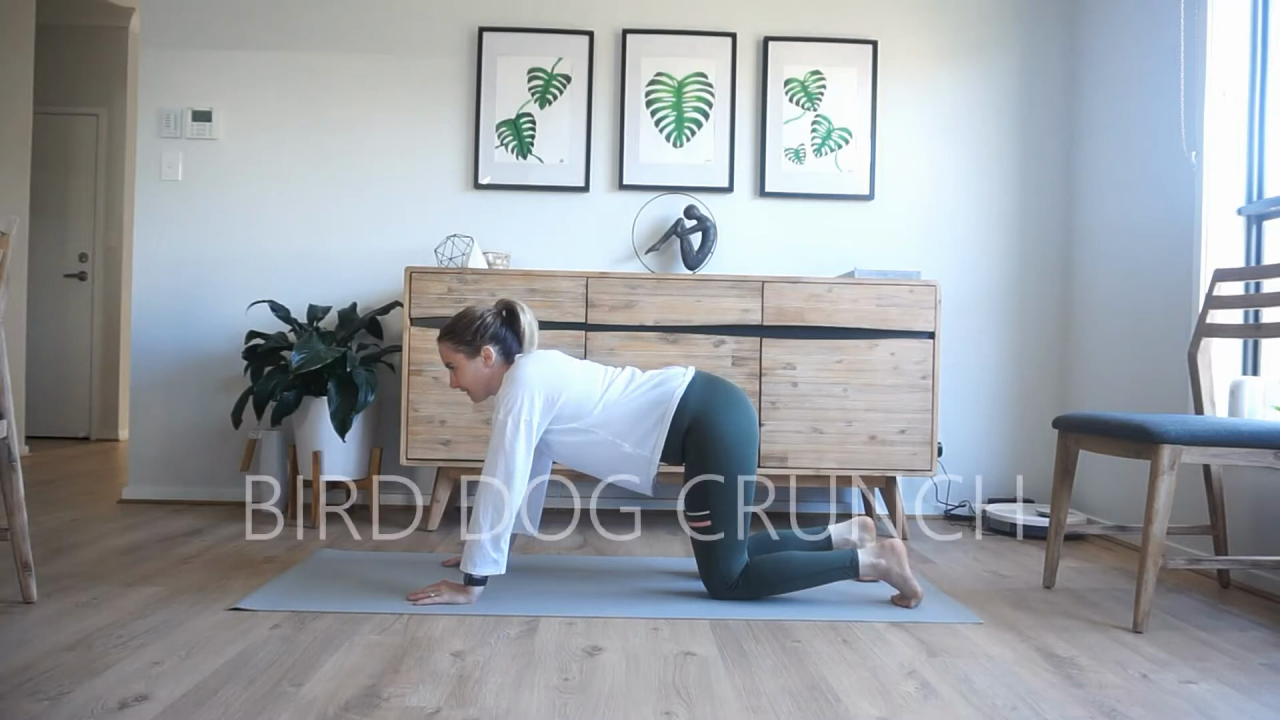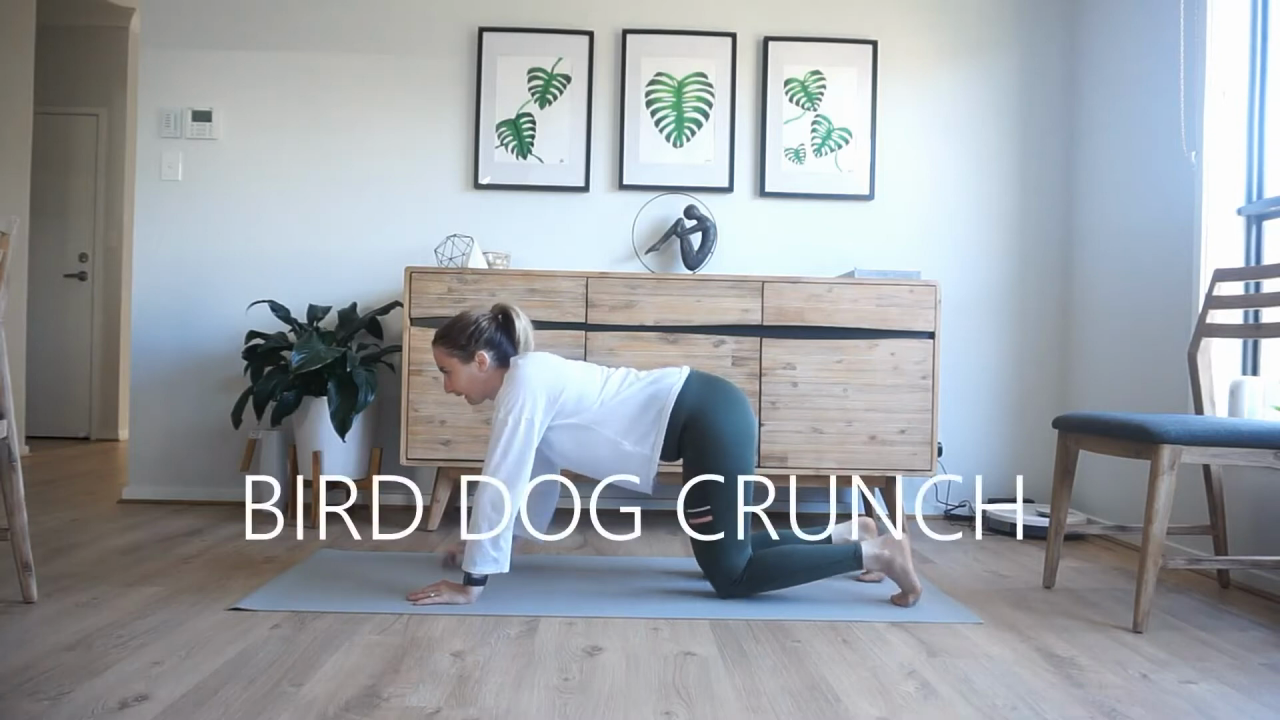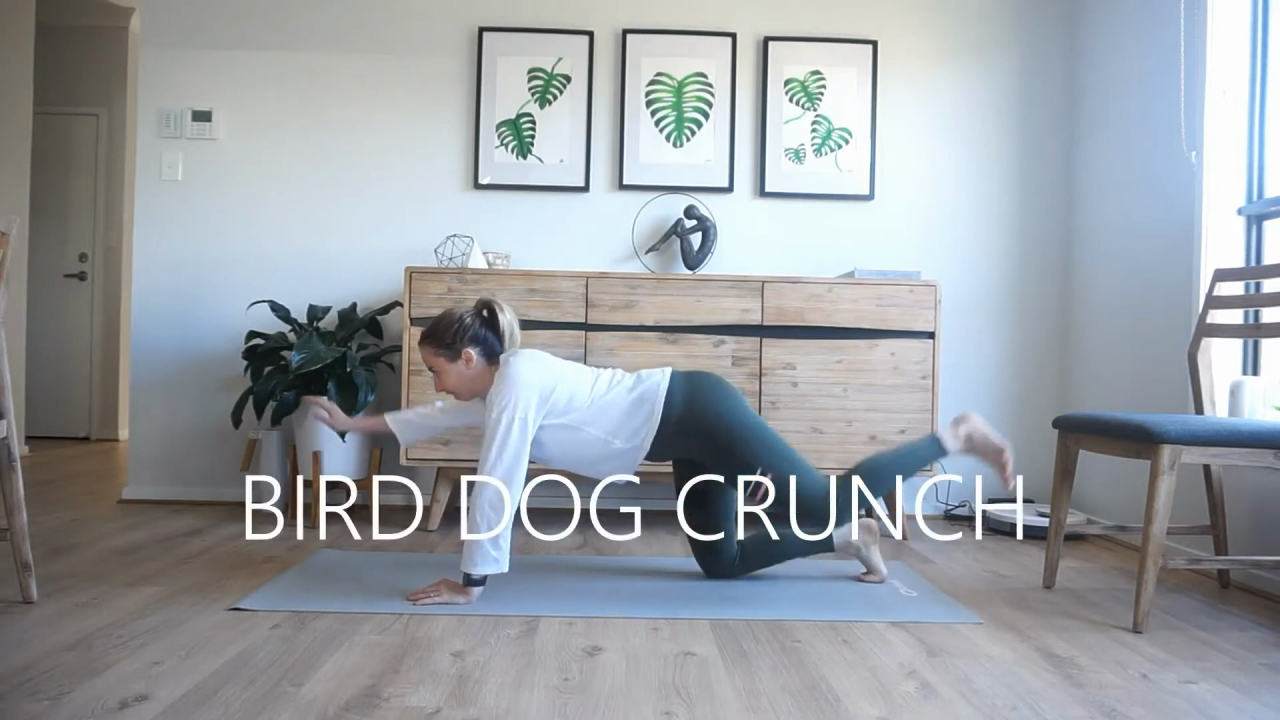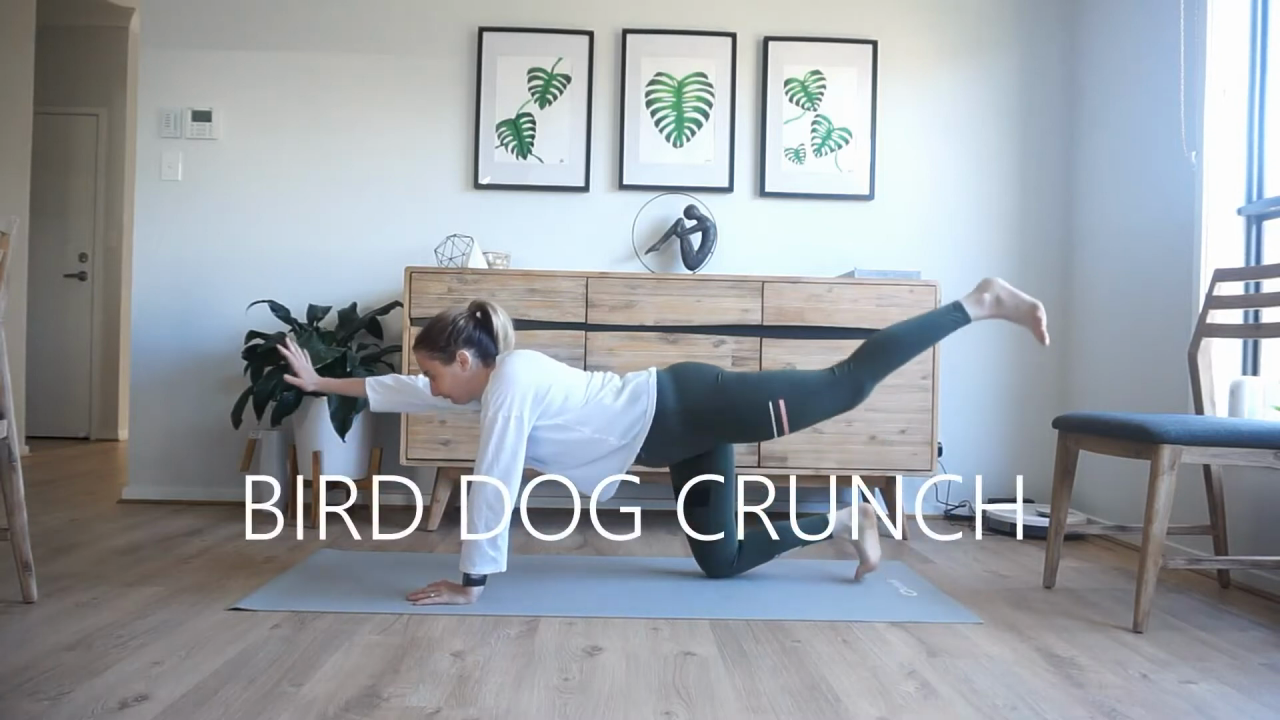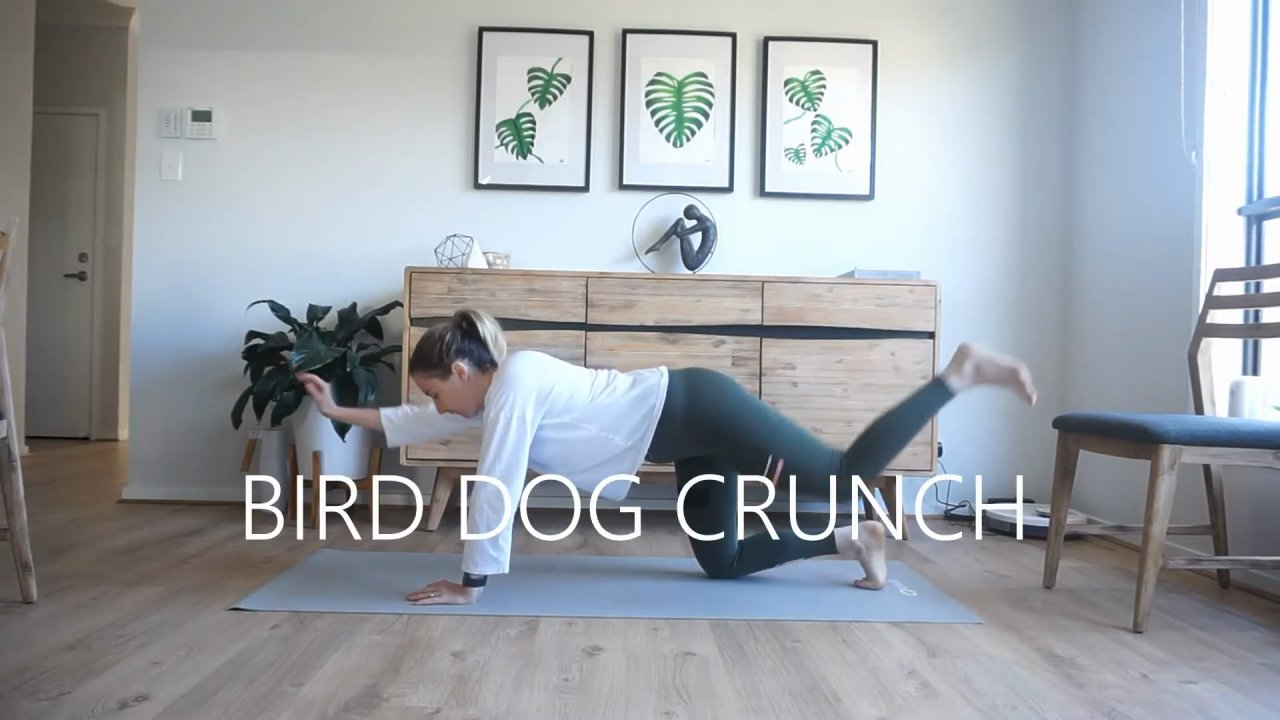
dt=0.4s
person 1, frame 1
left shoulder: (522, 383)
right shoulder: (534, 372)
left elbow: (500, 487)
right elbow: (527, 476)
left wrist: (472, 582)
right wrist: (481, 551)
left hip: (711, 418)
right hip: (705, 413)
left knee: (726, 580)
right knee: (721, 552)
left ankle: (873, 560)
right ankle: (846, 534)
person 1, frame 2
left shoulder: (522, 384)
right shoulder: (531, 379)
left elbow: (499, 486)
right elbow: (535, 476)
left wrist: (470, 583)
right wrist: (477, 547)
left hip: (708, 416)
right hip: (702, 417)
left knee: (730, 575)
right knee: (720, 556)
left ankle: (873, 552)
right ankle: (846, 535)
person 1, frame 3
left shoulder: (514, 380)
right shoulder: (506, 379)
left elbow: (496, 486)
right elbow: (444, 416)
left wrist: (471, 581)
right wrist: (360, 423)
left hip: (696, 411)
right hip: (688, 424)
left knee: (820, 500)
right knee: (721, 561)
left ankle: (955, 436)
right ankle: (852, 537)
person 1, frame 4
left shoulder: (509, 385)
right shoulder: (498, 375)
left elbow: (494, 490)
right elbow: (410, 392)
left wrist: (471, 582)
right wrist: (324, 382)
left hip: (692, 407)
right hip: (686, 430)
left knee: (845, 384)
right knee: (721, 561)
left ankle: (982, 302)
right ankle: (844, 523)
person 1, frame 5
left shoulder: (512, 385)
right shoulder: (498, 387)
left elbow: (494, 492)
right elbow: (425, 421)
left wrist: (470, 583)
right wrist: (343, 412)
left hip: (694, 411)
right hip: (689, 429)
left knee: (848, 468)
right knee: (722, 562)
left ankle: (962, 372)
right ankle: (850, 539)
